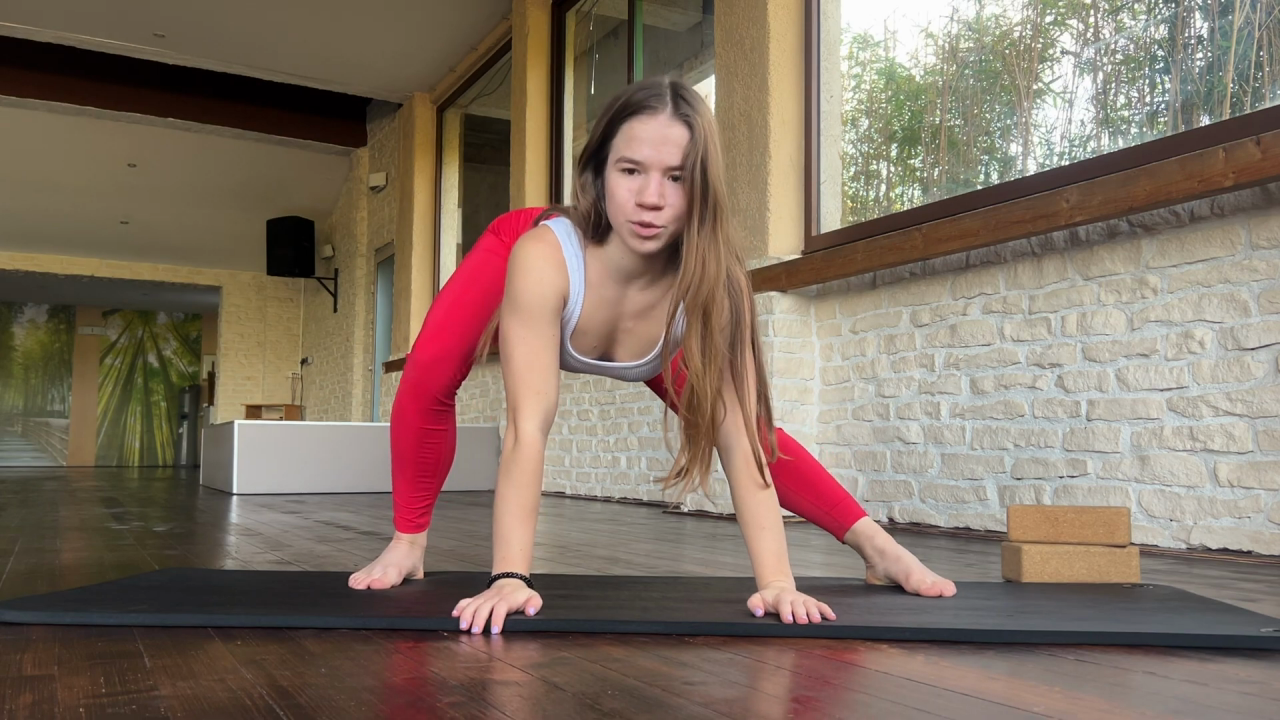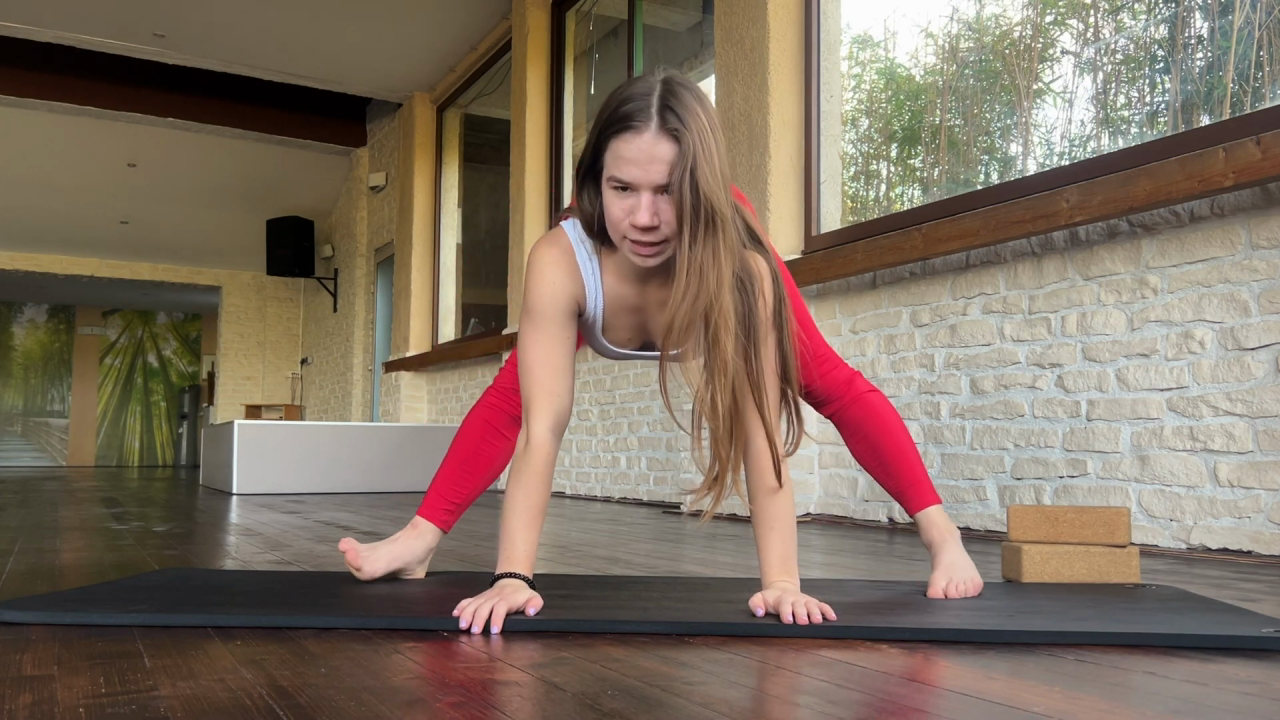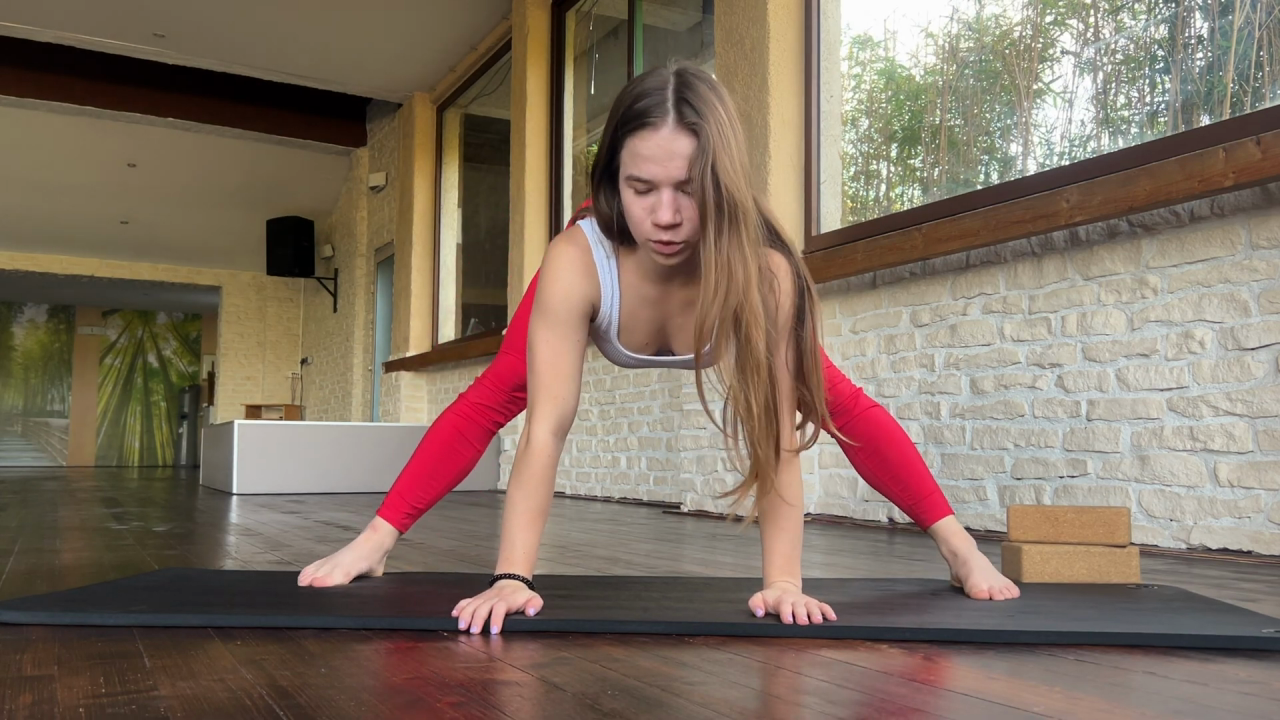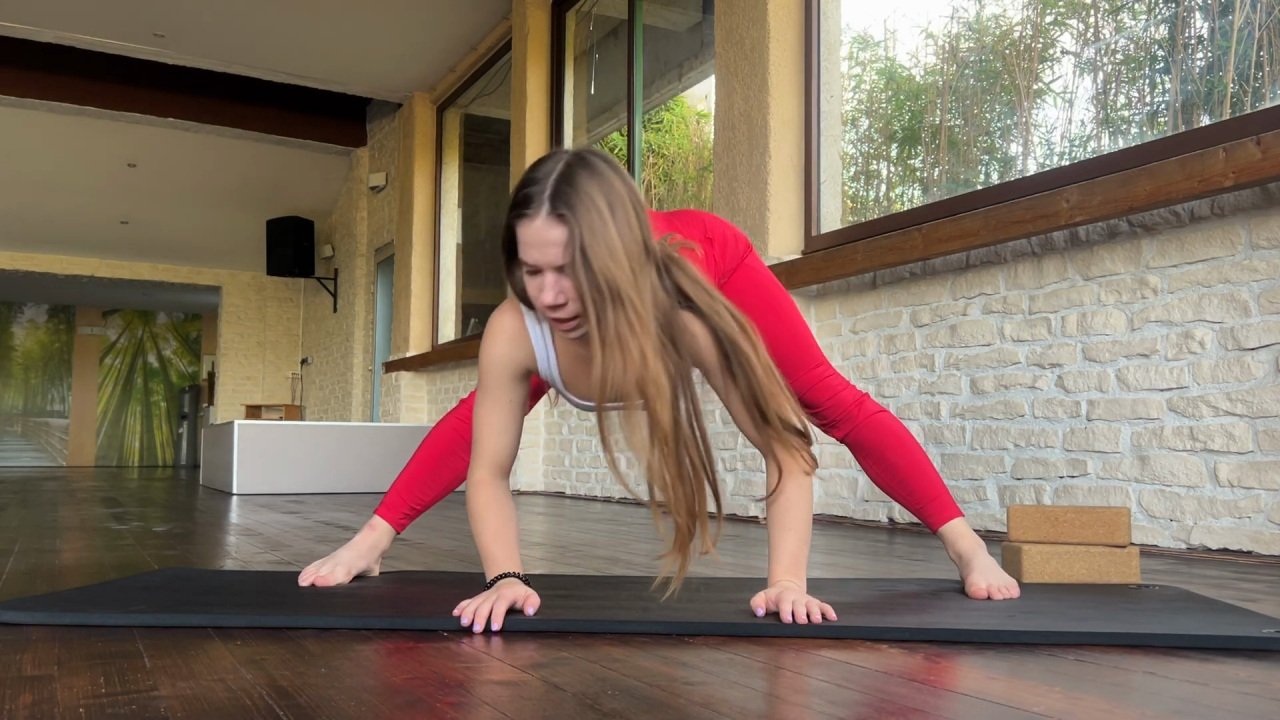
dt=0.7s
person 1, frame 1
left shoulder: (717, 280)
right shoulder: (539, 252)
left elbow: (741, 436)
right elbow: (528, 425)
left wrist: (776, 580)
right wrist: (509, 576)
left knee: (735, 414)
right knee: (429, 377)
left ankle: (873, 544)
right ankle: (408, 542)
person 1, frame 2
left shoulder: (739, 263)
right shoulder: (562, 258)
left elbow: (760, 429)
right elbow: (540, 424)
right wrist: (512, 577)
left hip: (708, 240)
right hip: (595, 236)
left knee: (830, 381)
right knee: (511, 390)
left ankle: (941, 536)
right ankle: (420, 539)
person 1, frame 3
left shoulder: (762, 271)
right shoulder: (578, 261)
left elbow: (777, 435)
right elbow: (546, 427)
left wrist: (783, 582)
right wrist: (511, 578)
left hip: (720, 270)
right hip: (610, 257)
left knee: (833, 403)
right knee: (492, 395)
left ankle: (957, 545)
right ankle: (374, 542)
person 1, frame 4
left shoulder: (686, 315)
right shoulder: (510, 331)
left elbow: (786, 449)
right elbow: (487, 471)
left wrist: (787, 583)
right wrist: (506, 579)
left hip: (705, 251)
right hip: (611, 274)
left knee: (836, 403)
right knee: (479, 413)
left ankle: (966, 547)
right ankle: (370, 544)
